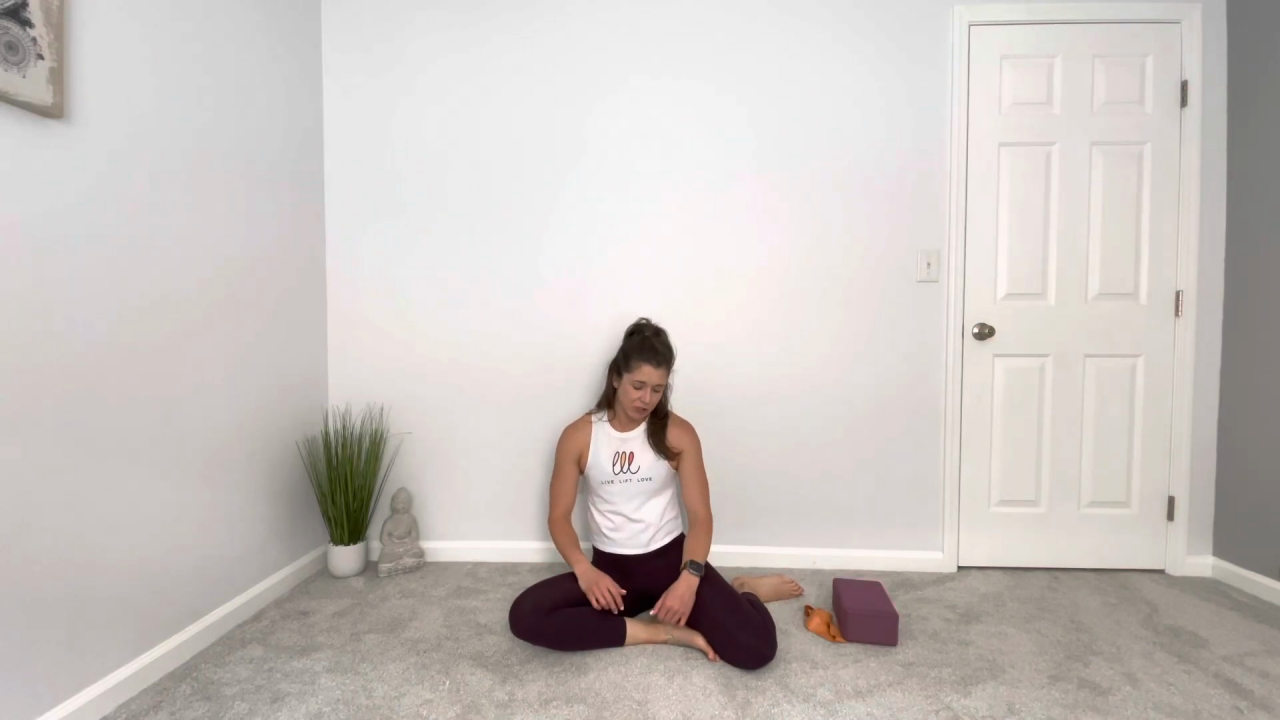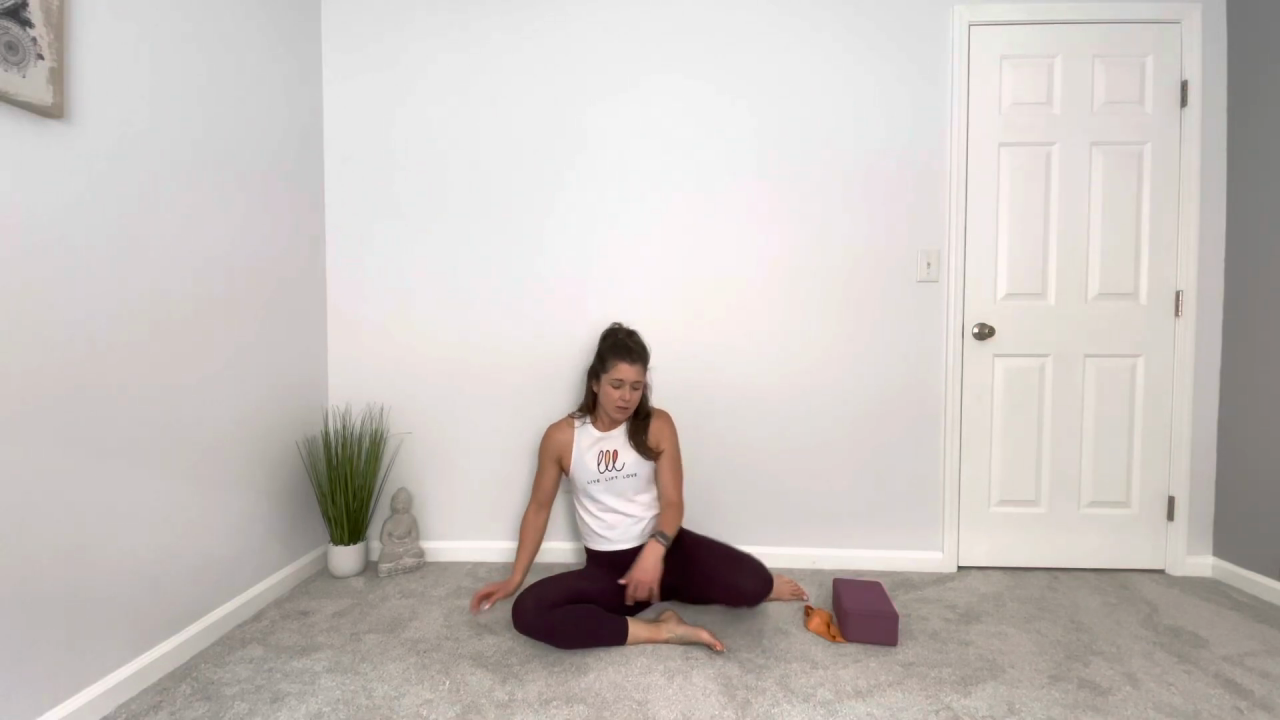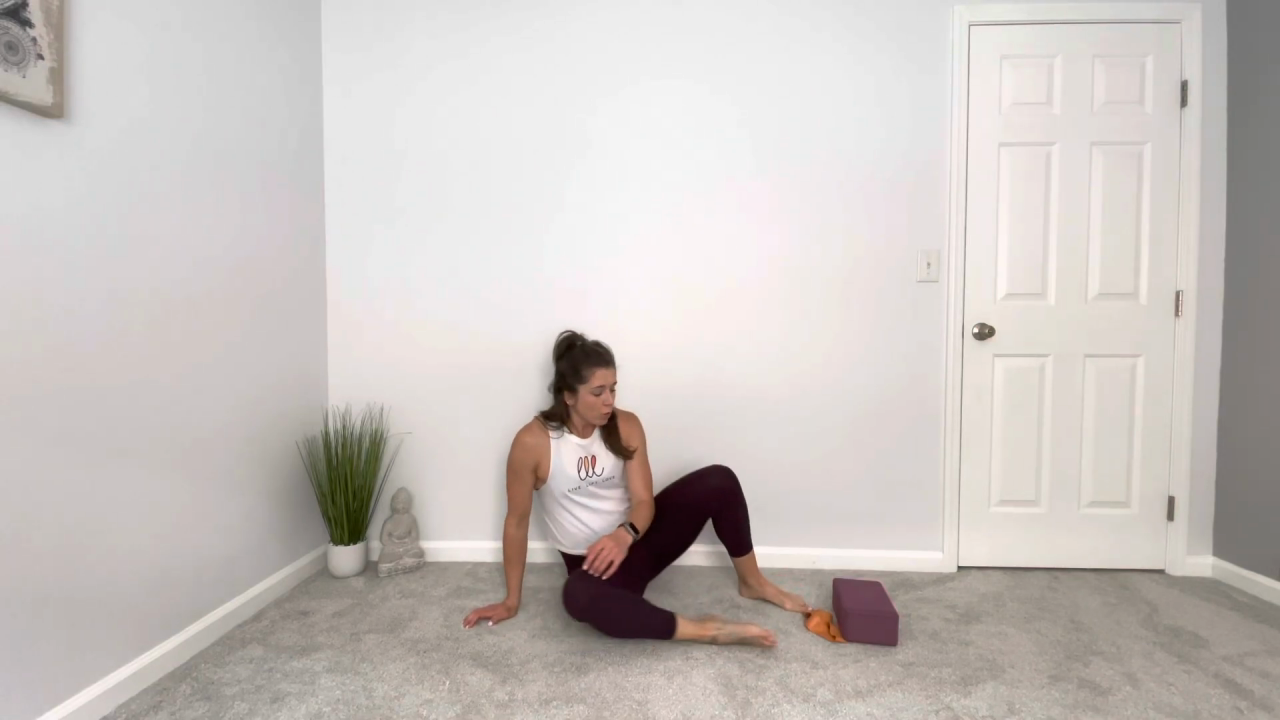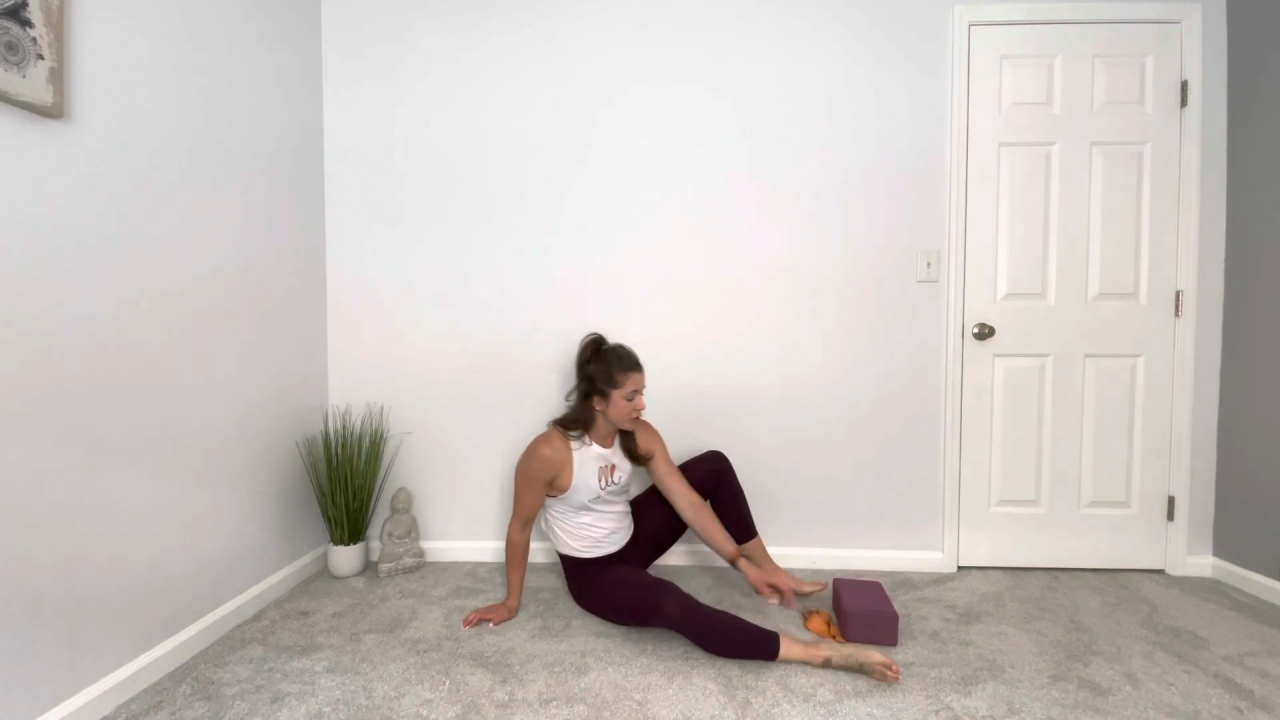
dt=0.4s
person 1, frame 1
left shoulder: (678, 433)
right shoulder: (579, 436)
left elbow: (700, 514)
right elbow: (559, 515)
left wrist: (689, 578)
right wrist: (582, 568)
left hip: (669, 558)
right hip: (610, 567)
left knee: (756, 648)
right knee: (525, 617)
left ankle: (741, 591)
right ankle: (661, 632)
person 1, frame 2
left shoulder: (658, 425)
right shoulder: (562, 435)
left elbow: (672, 502)
right elbow: (539, 507)
left wrist: (655, 549)
right wrist: (515, 577)
left hip: (661, 550)
right hip: (606, 567)
left knee: (753, 582)
right knee: (527, 613)
right ankle: (662, 631)
person 1, frame 3
left shoulder: (626, 426)
right shoulder: (533, 442)
left elbow: (644, 502)
right elbow: (517, 522)
left wrist: (623, 535)
right wrist: (511, 601)
left hip: (635, 541)
right hip: (595, 562)
left knee: (719, 480)
right knee: (580, 595)
left ankle: (753, 583)
right ankle: (706, 630)
person 1, frame 4
left shoulder: (639, 435)
right shoulder: (549, 452)
left elbow: (686, 502)
right elbow: (520, 526)
left wrist: (742, 564)
right wrist: (512, 602)
left hip: (630, 539)
right hip: (593, 576)
left knee: (713, 465)
right knee: (674, 605)
left ankle: (770, 573)
right ankle: (815, 652)
